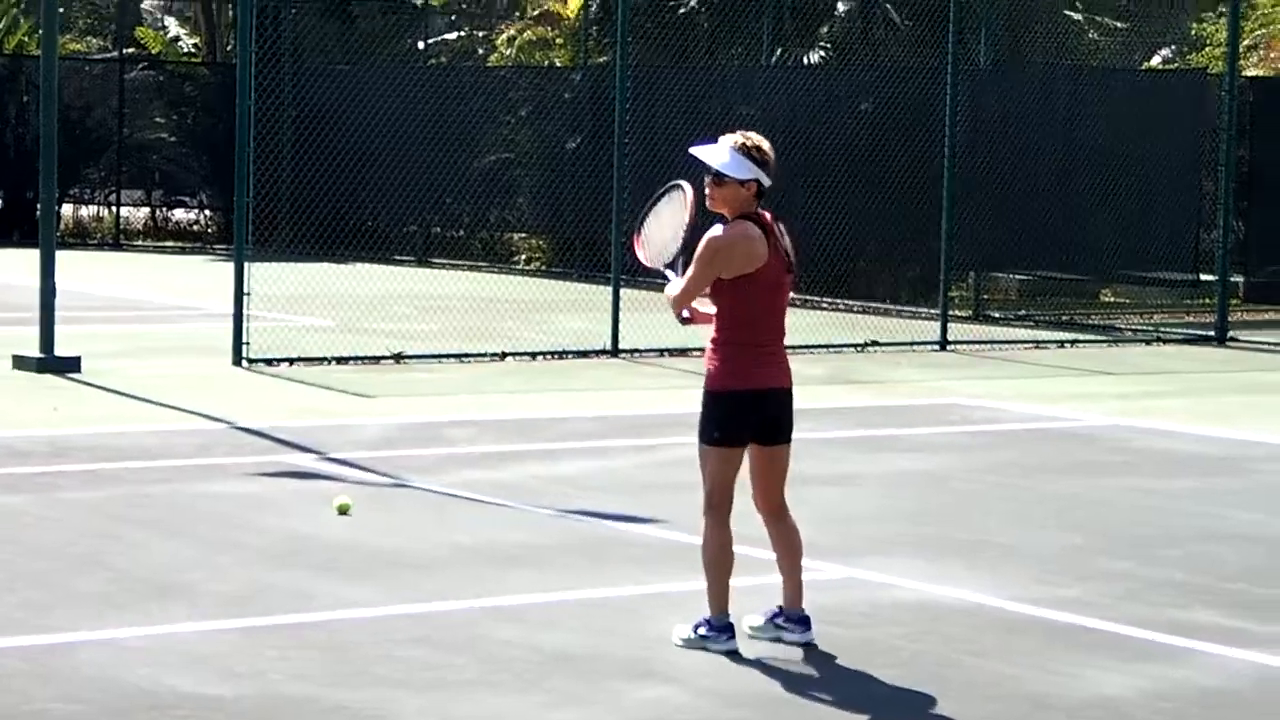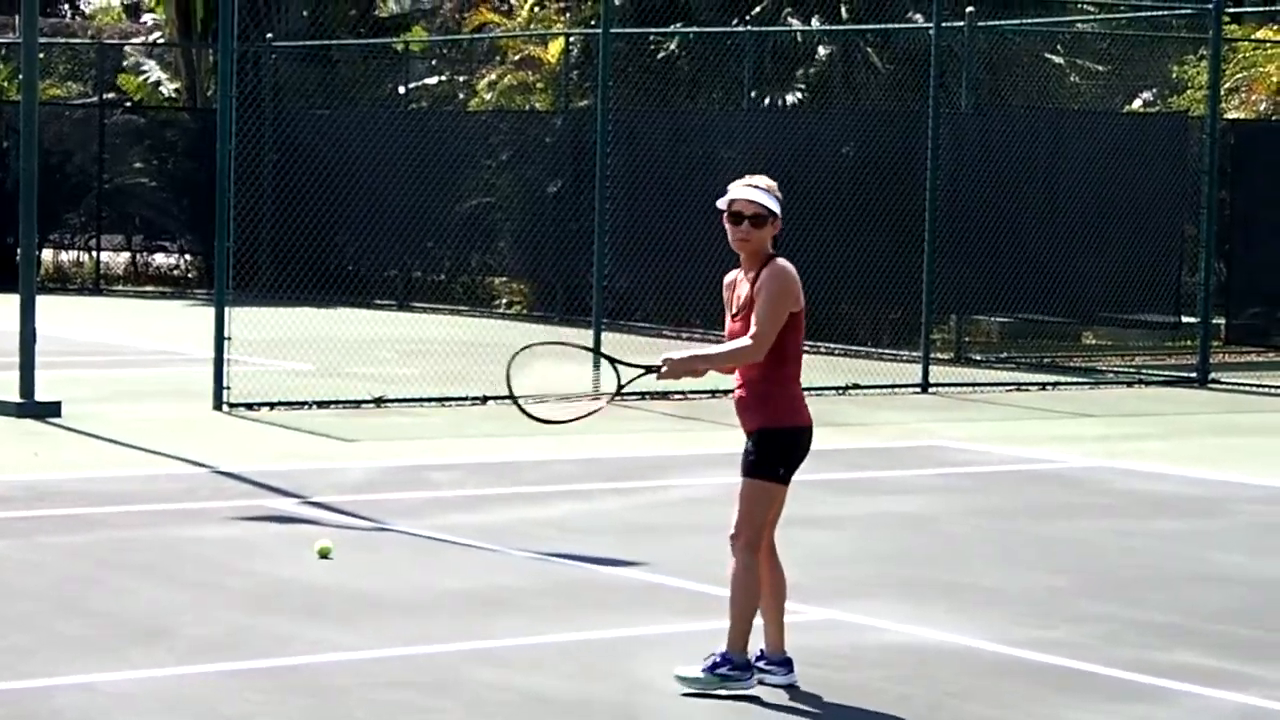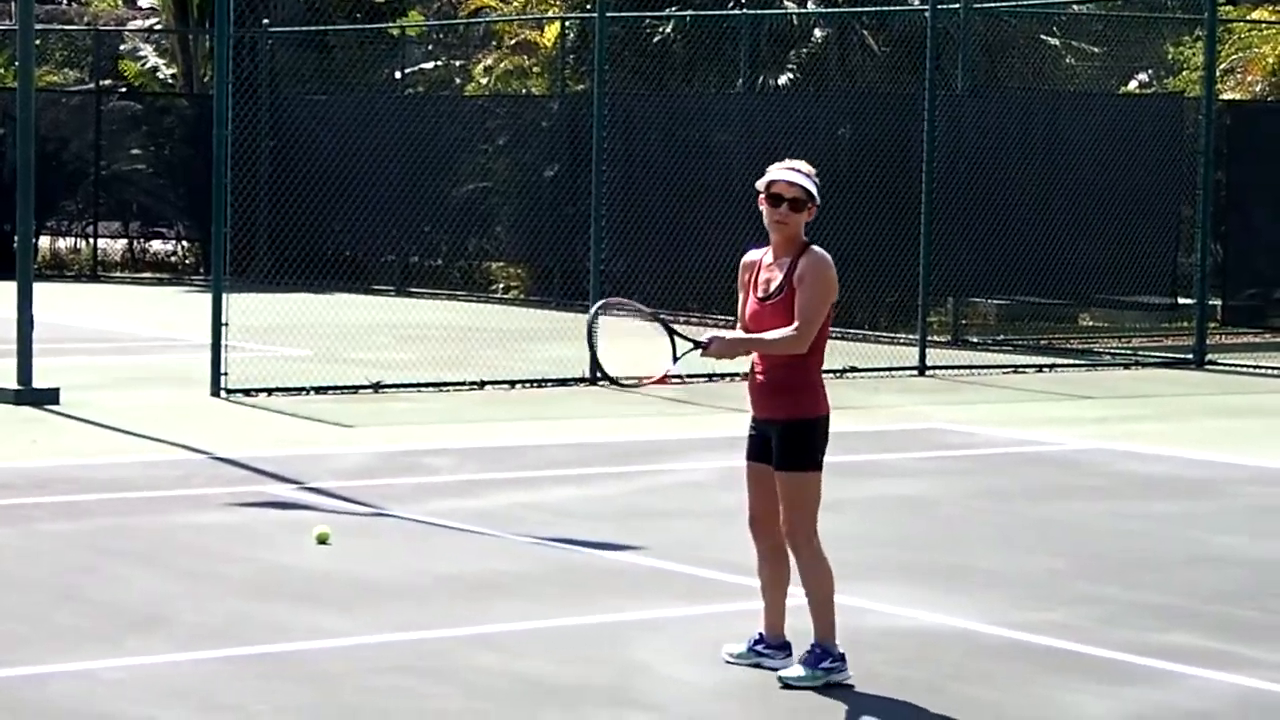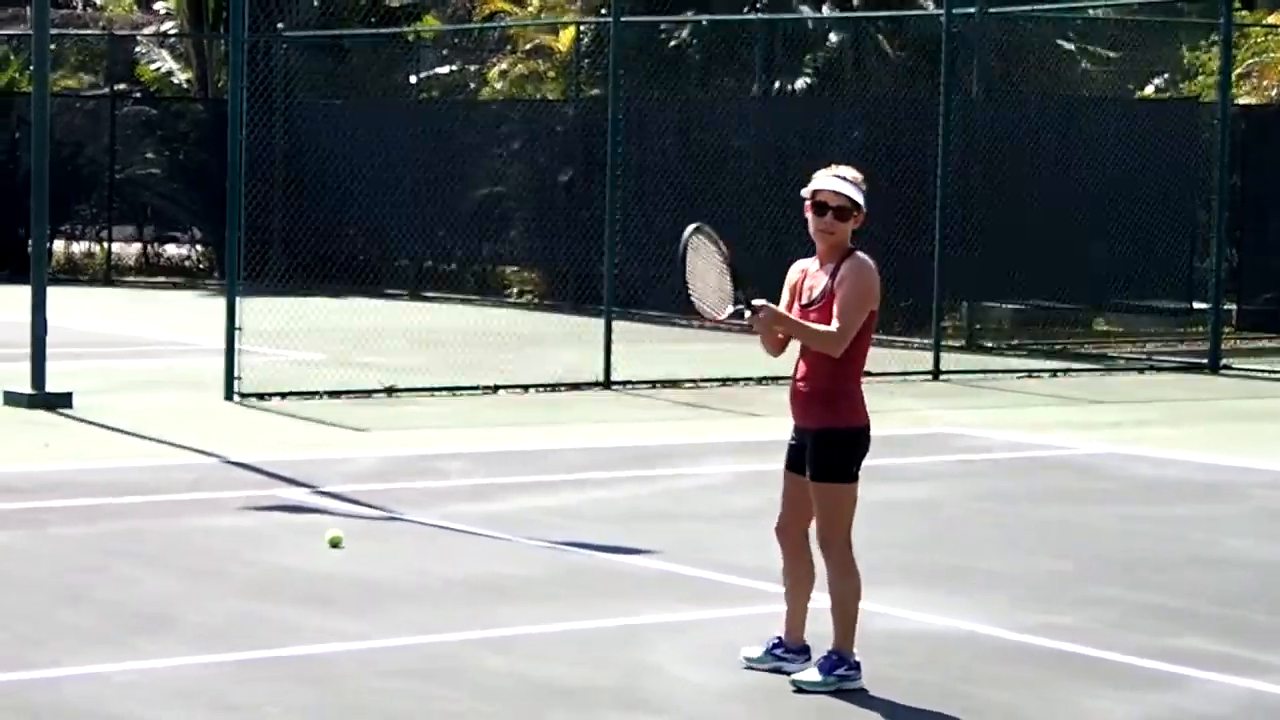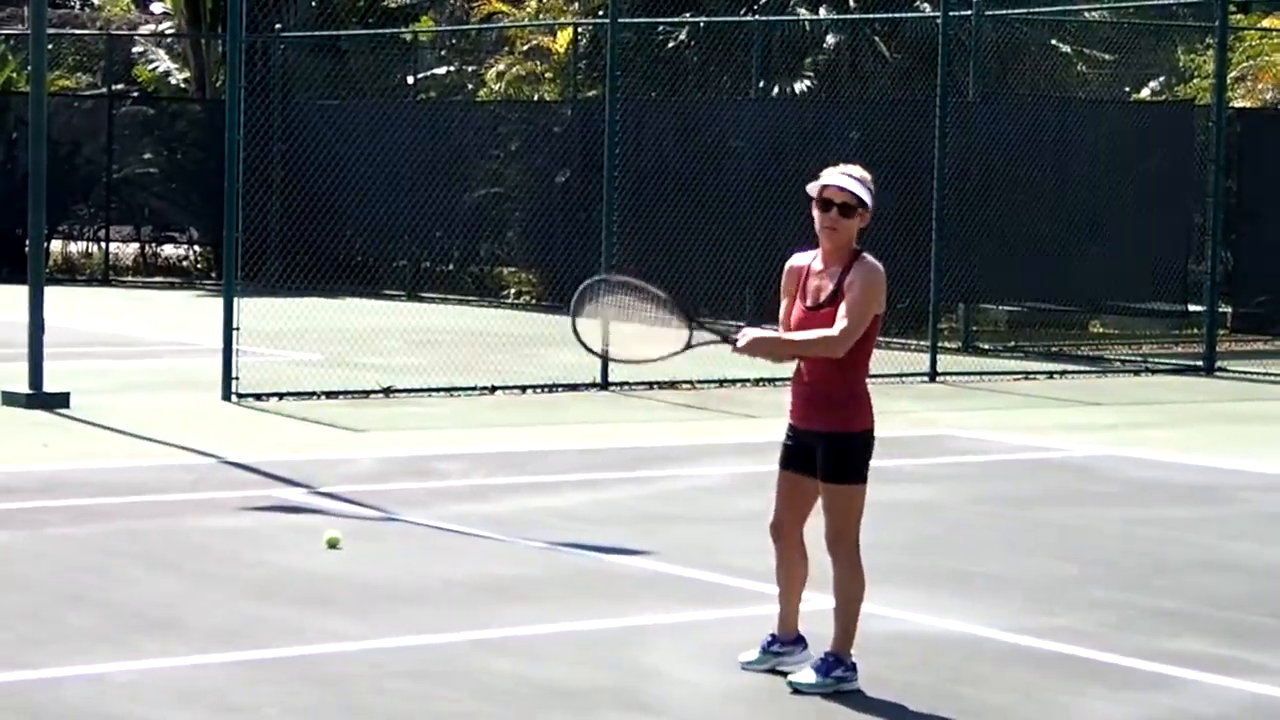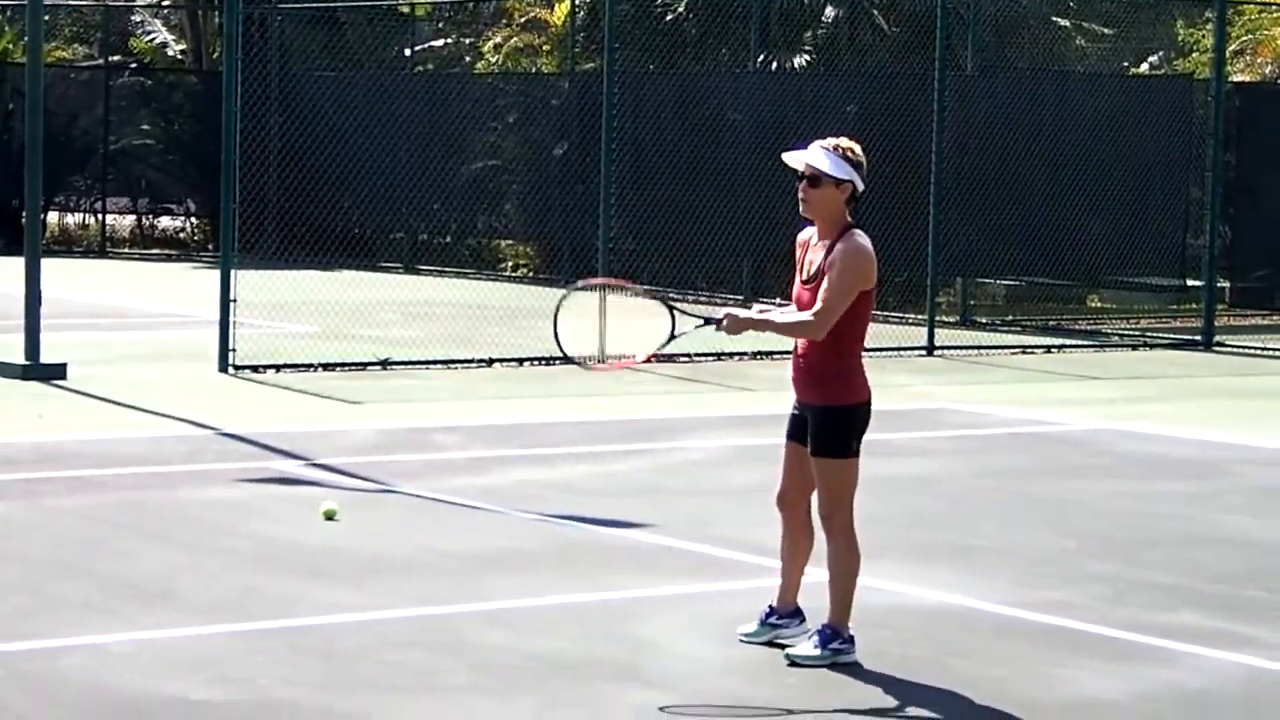
dt=0.4s
person 1, frame 1
left shoulder: (724, 238)
right shoulder: (773, 233)
left elbow: (683, 298)
left wrist: (679, 294)
right wrist: (704, 311)
left hip: (734, 388)
right hip: (775, 387)
left knee: (717, 508)
right knee: (771, 503)
left ankle: (717, 624)
right ankle: (793, 614)
person 1, frame 2
left shoulder: (778, 275)
right shoulder: (733, 281)
left elbow: (757, 348)
left wrist: (694, 359)
right wrist: (696, 362)
left hip: (780, 427)
right hip: (761, 427)
left knee: (745, 540)
right knee: (758, 543)
left ankle: (734, 658)
right ankle: (773, 657)
person 1, frame 3
left shoulder: (814, 263)
right shoulder: (750, 263)
left elbow: (800, 338)
left wrist: (737, 340)
right wrist: (728, 342)
left hip: (801, 415)
right hip: (765, 414)
left knee: (799, 534)
right knee: (763, 527)
left ankle: (828, 653)
right ankle: (772, 639)
person 1, frame 4
left shoulder: (858, 269)
right shoulder: (800, 270)
left elbow: (837, 341)
right elbow: (776, 346)
left wrist: (782, 318)
right wrist: (766, 323)
left hip: (839, 425)
right hip: (806, 424)
left knee: (833, 542)
right knee: (790, 532)
left ankle: (843, 661)
right ankle: (791, 644)
person 1, frame 5
left shoulder: (866, 273)
right shoulder: (796, 267)
left elbow: (838, 342)
left wrist: (770, 342)
right wrist: (767, 342)
left hip: (845, 427)
right hip: (803, 423)
left knee: (841, 542)
right knee: (783, 530)
left ankle: (841, 662)
right ankle: (787, 638)
person 1, frame 6
left shoulder: (853, 250)
right shoulder: (806, 240)
left elbow: (816, 325)
left wrist: (752, 320)
right wrist: (760, 315)
left hip: (839, 400)
right hip: (809, 396)
left knee: (834, 516)
right knee: (791, 501)
left ankle: (838, 634)
right ankle: (785, 611)
